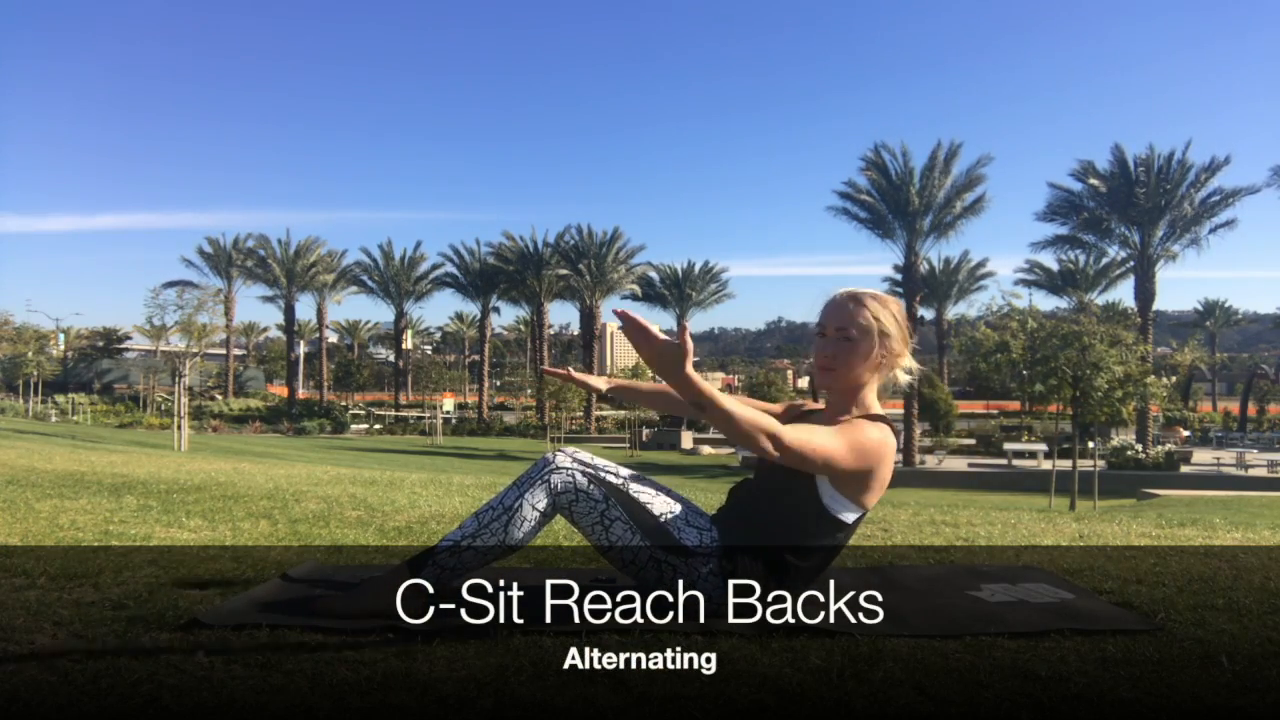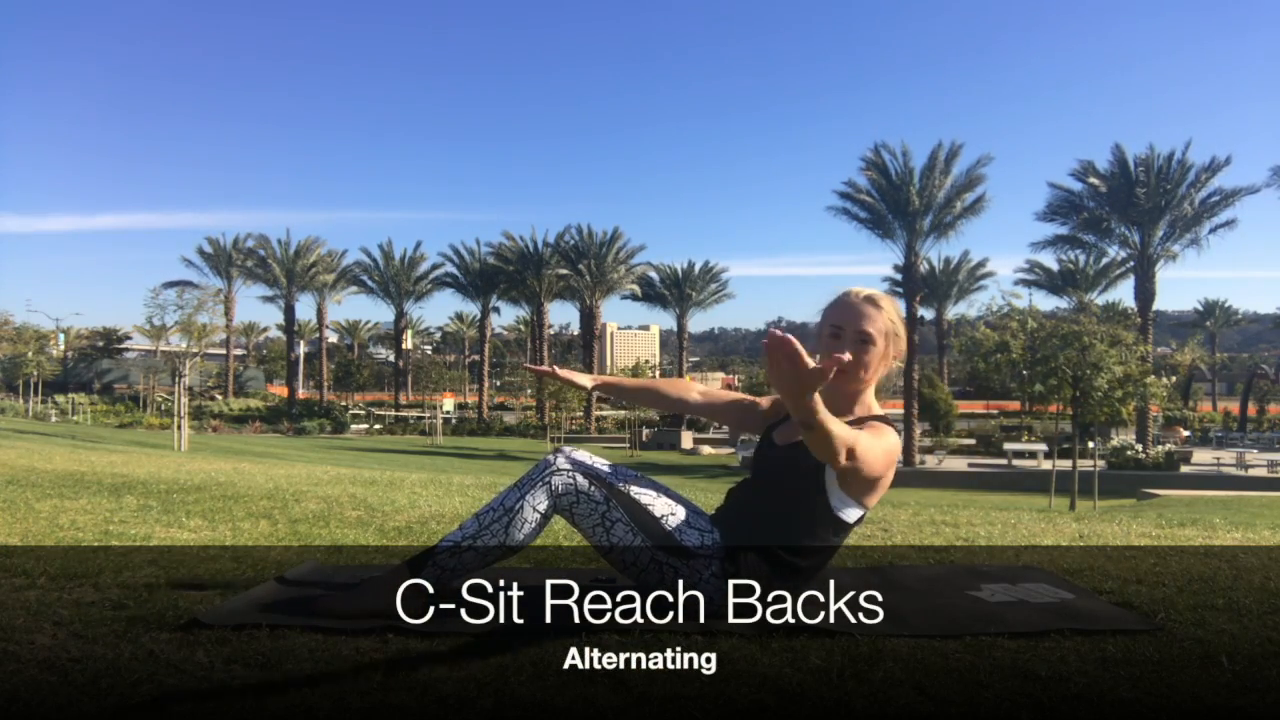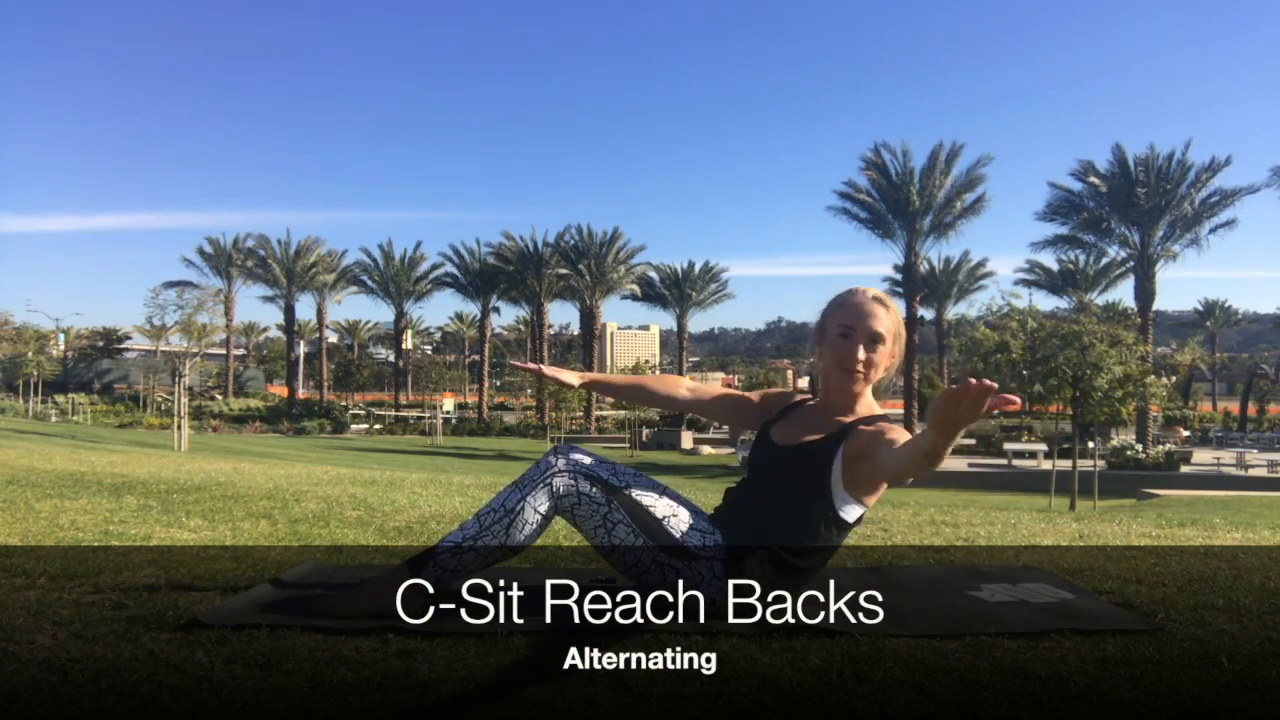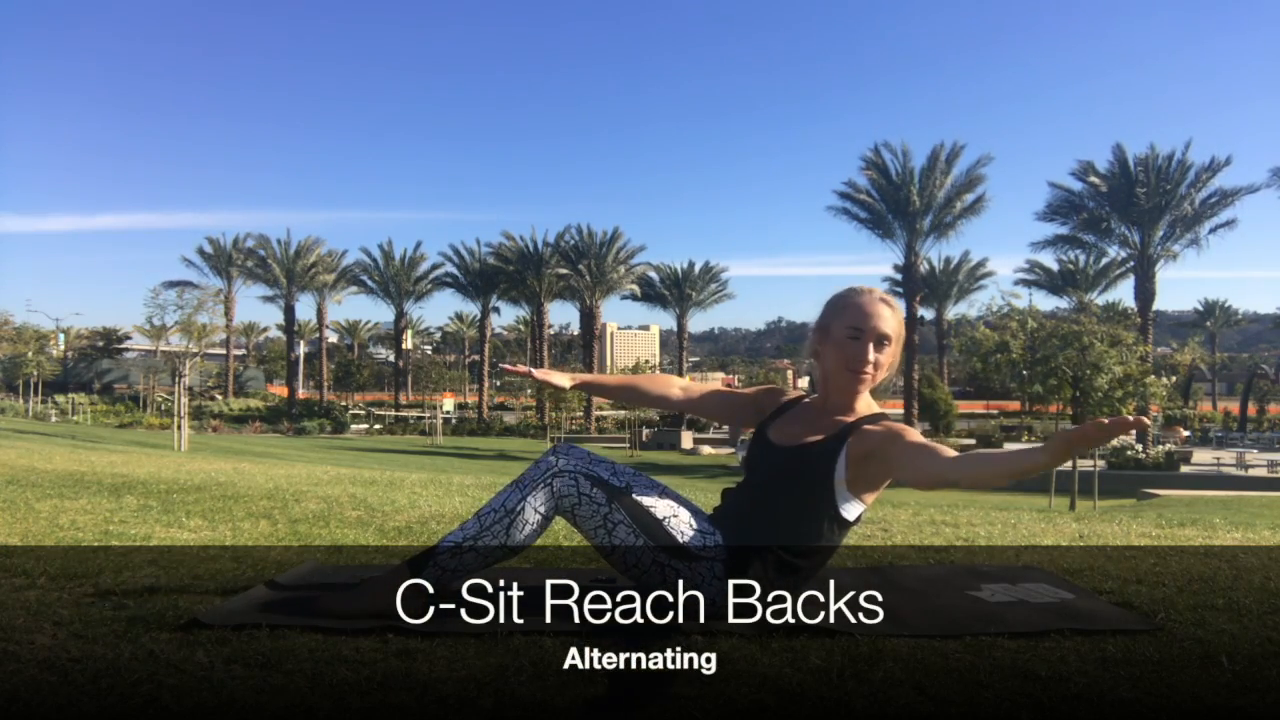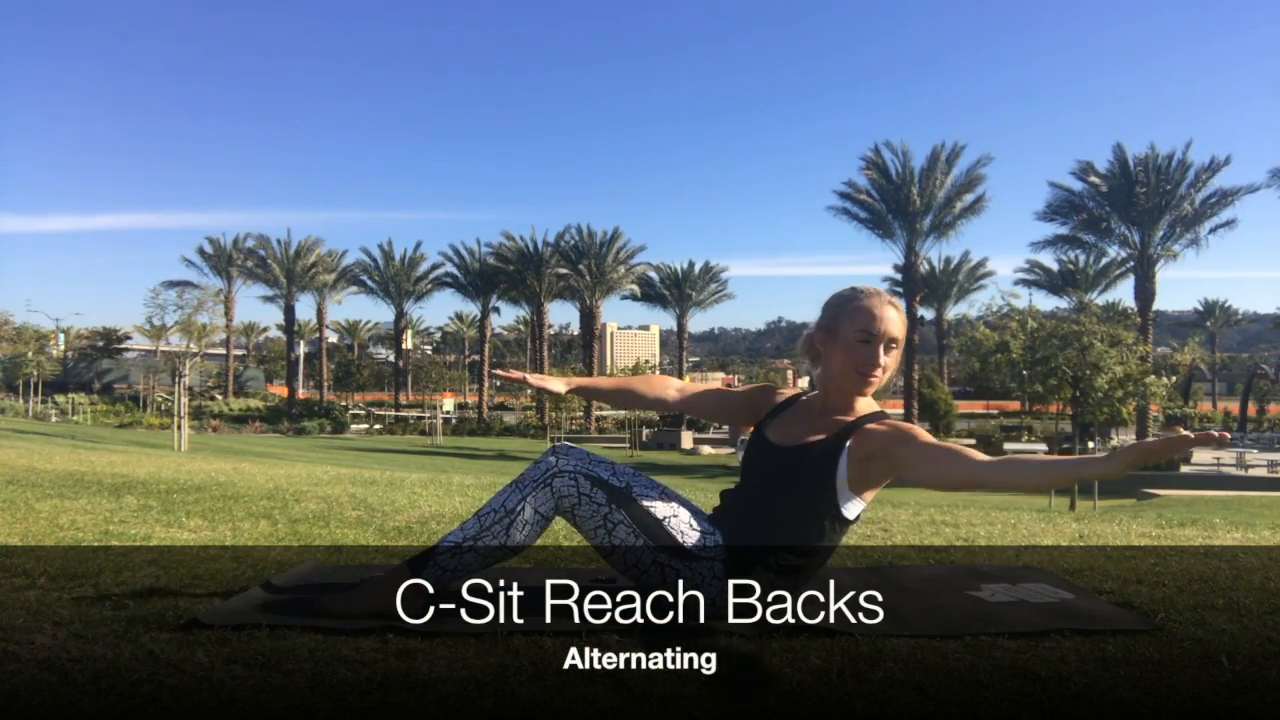
dt=0.1s
person 1, frame 1
left shoulder: (871, 440)
right shoulder: (815, 415)
left elbow: (769, 439)
right elbow: (710, 407)
left wrist: (684, 380)
right wrist: (611, 385)
left hip: (730, 581)
right hip: (717, 551)
left knee: (562, 474)
right knee: (567, 466)
left ankle: (412, 584)
right ankle: (424, 575)
person 1, frame 2
left shoulder: (875, 441)
right shoulder: (795, 414)
left elbow: (839, 451)
right elbow: (699, 399)
left wrist: (807, 399)
right wrist: (600, 383)
left hip: (733, 581)
right hip: (717, 552)
left knee: (562, 474)
right knee: (566, 466)
left ankle: (411, 583)
right ankle: (424, 574)
person 1, frame 3
left shoulder: (881, 436)
right shoulder: (789, 408)
left elbow: (915, 457)
right elbow: (684, 391)
left wrist: (947, 425)
right wrist: (584, 377)
left hip: (745, 585)
right hip: (716, 553)
left knee: (567, 474)
right knee: (574, 464)
left ankle: (414, 584)
right ankle: (429, 574)
person 1, frame 4
left shoulder: (879, 440)
right shoulder: (780, 406)
left elbow: (963, 468)
right elbow: (675, 392)
left wrist: (1066, 443)
right wrist: (576, 380)
left hip: (729, 584)
right hip: (716, 549)
left knee: (560, 474)
right knee: (566, 463)
left ankle: (410, 583)
right ankle: (424, 576)
person 1, frame 5
left shoulder: (882, 441)
right shoulder: (777, 405)
left elbow: (991, 471)
right elbow: (674, 392)
left wrist: (1125, 458)
right wrist: (572, 384)
left hip: (736, 589)
right hip: (710, 561)
left knee: (562, 476)
right knee: (564, 463)
left ankle: (413, 586)
right ankle: (424, 577)
